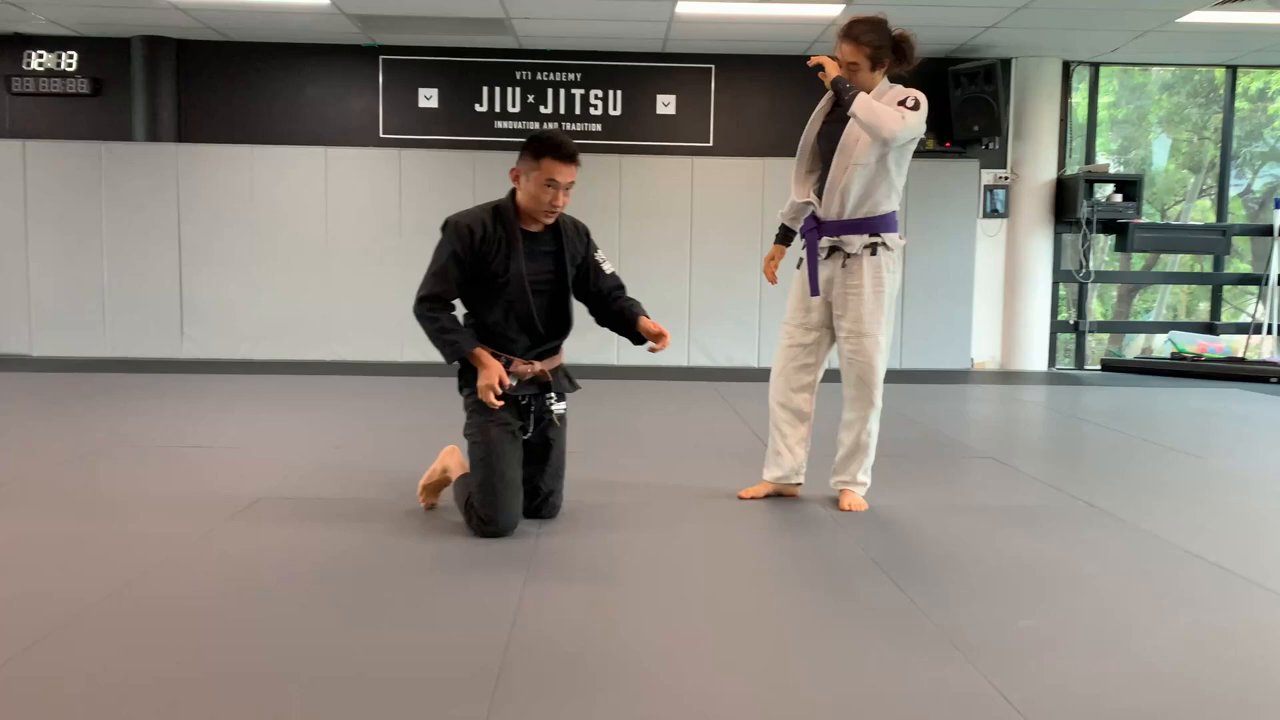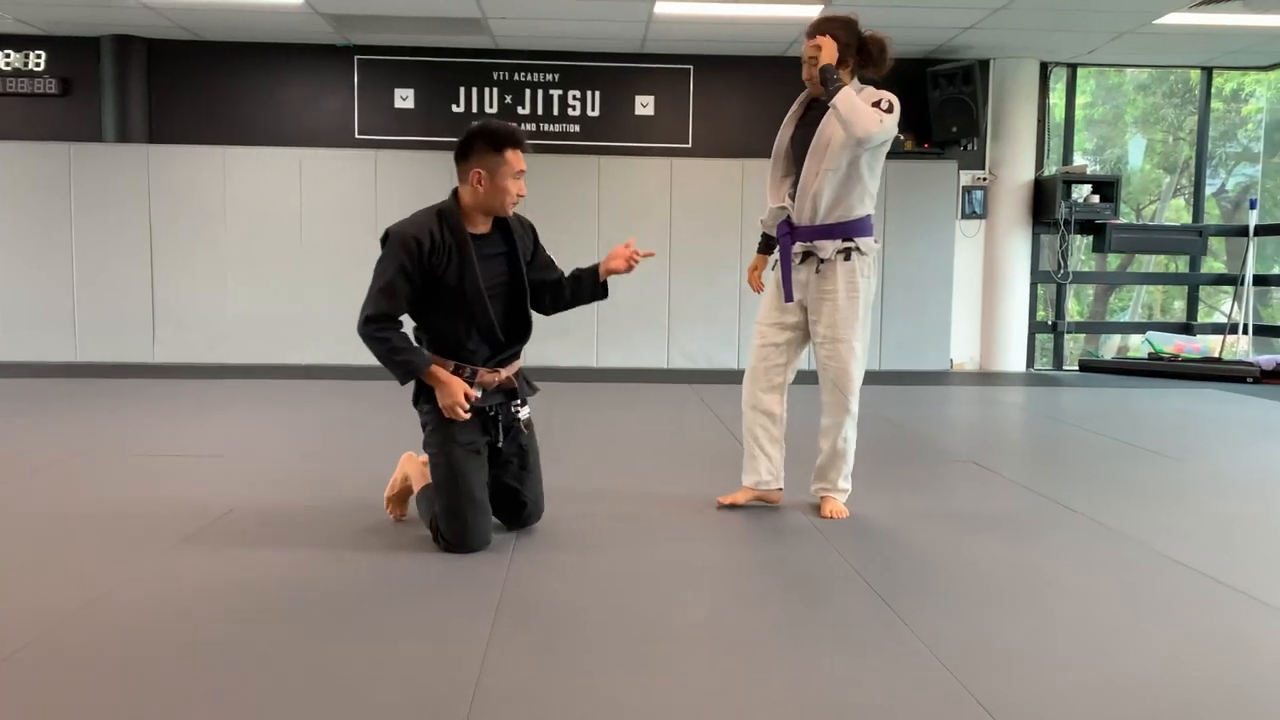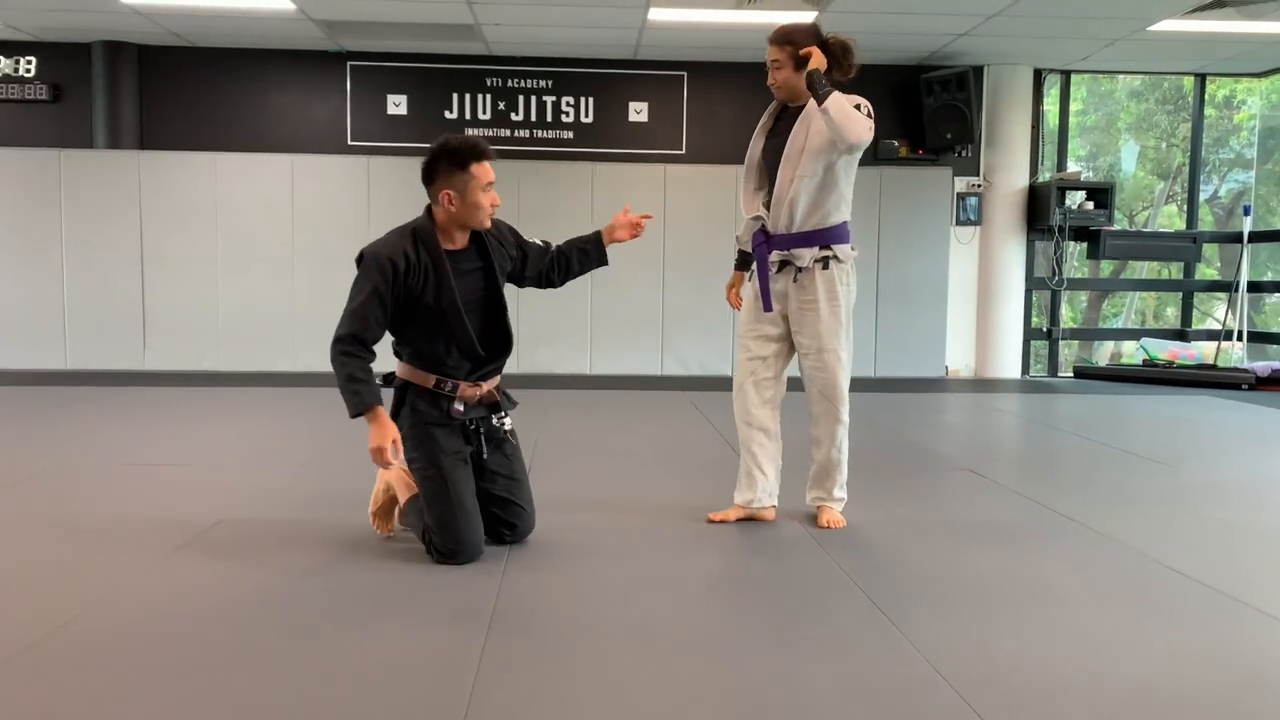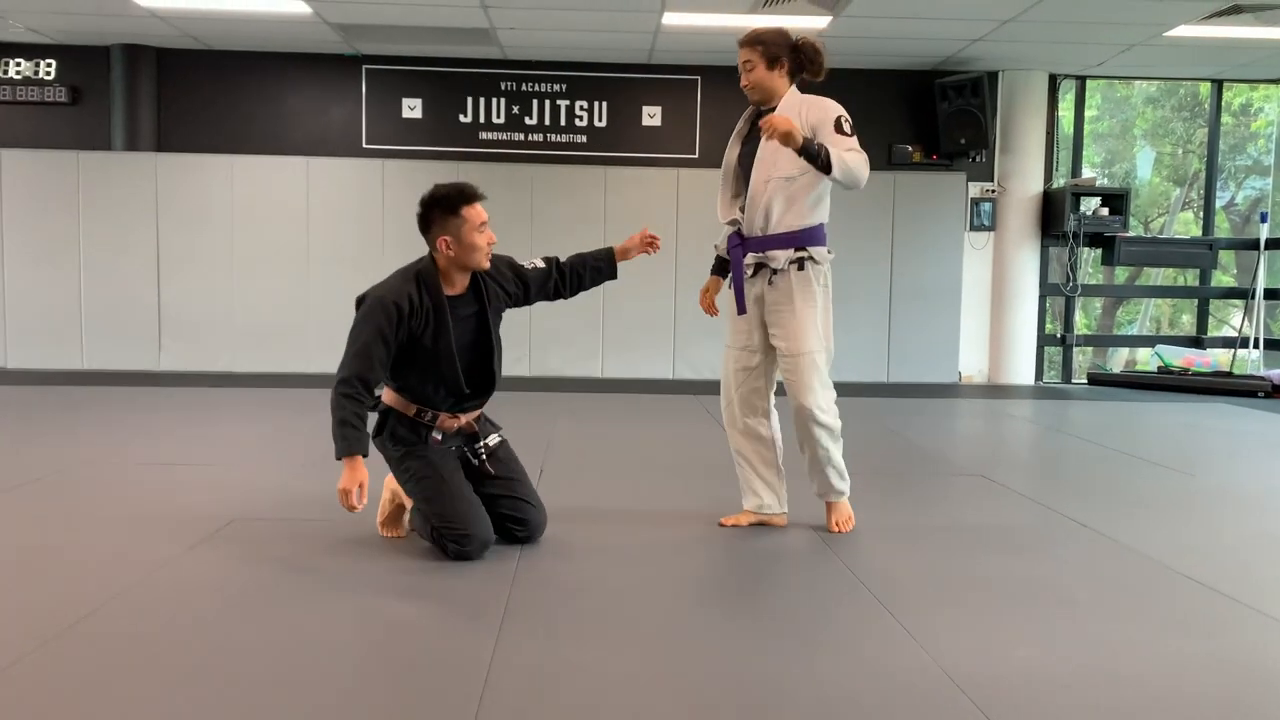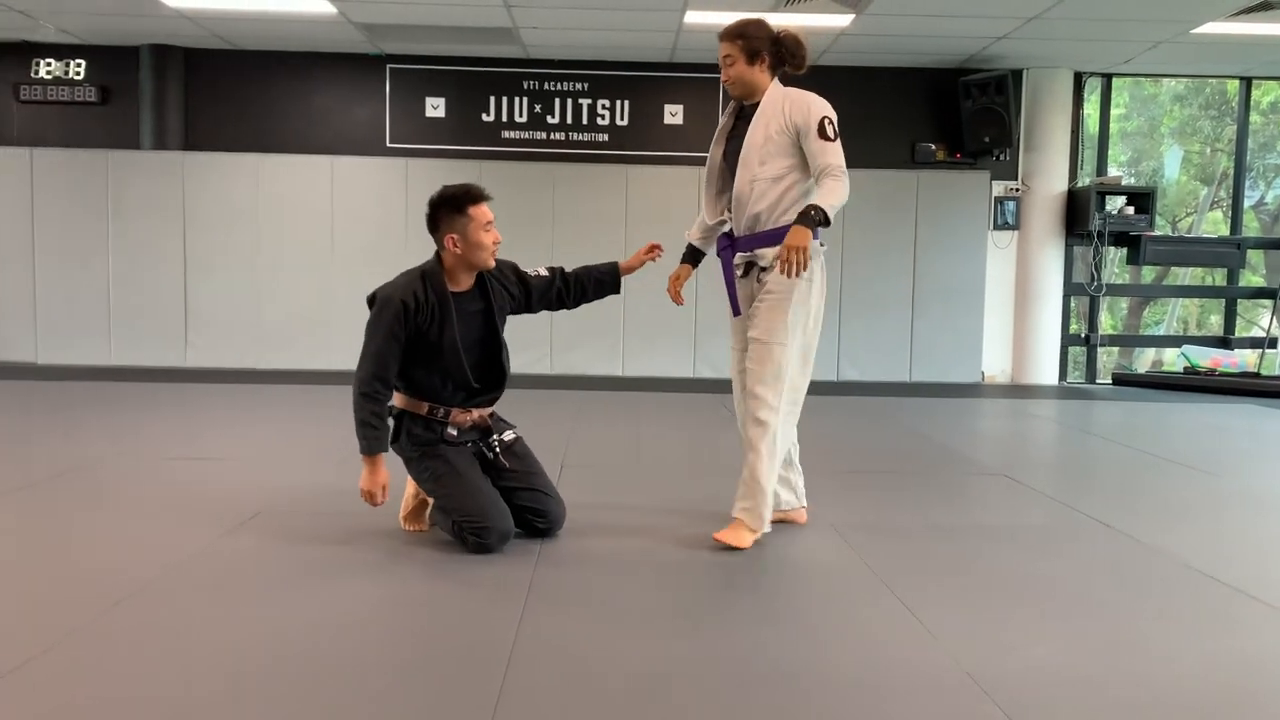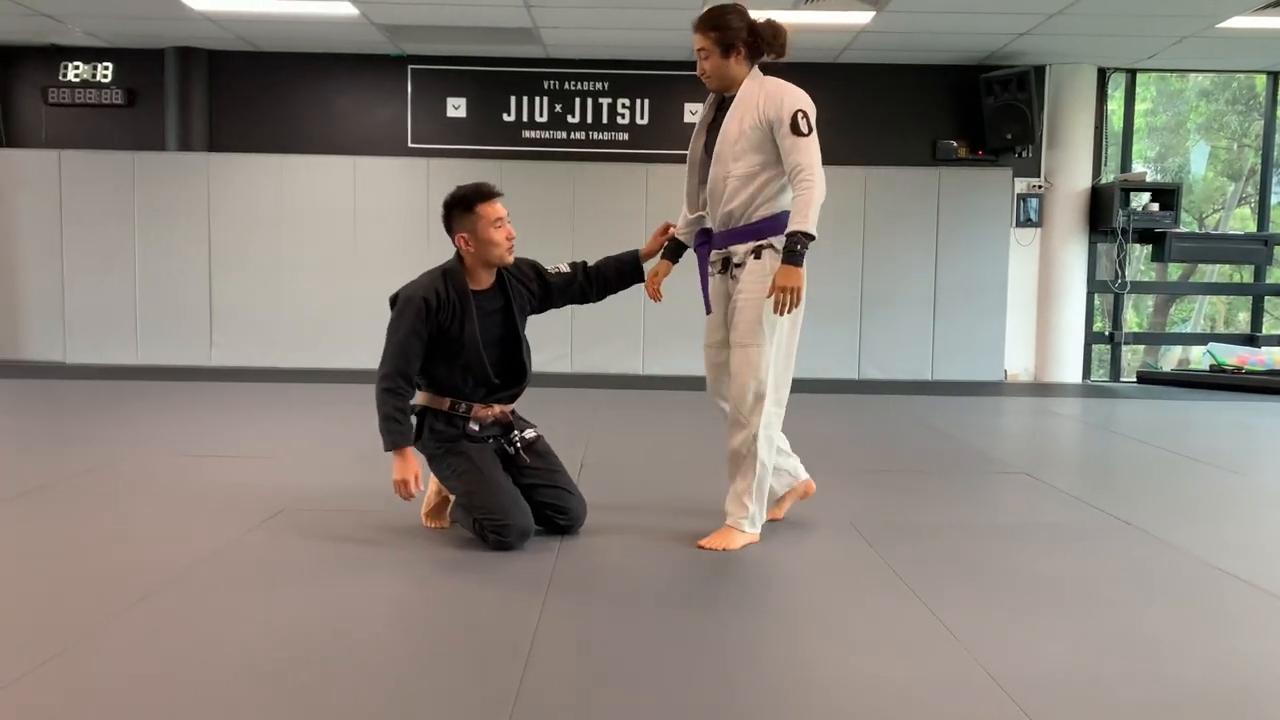
dt=0.3s
person 1, frame 1
left shoulder: (908, 103)
right shoulder: (832, 105)
left elbow: (889, 132)
left wrist: (842, 86)
right wrist: (781, 239)
left hip: (869, 251)
right hip: (822, 248)
left knee: (862, 369)
right knee: (793, 364)
left ankle: (851, 481)
right ankle: (783, 473)
person 1, frame 2
left shoulder: (880, 104)
right shoulder: (805, 107)
left elbow: (863, 132)
left wrist: (828, 76)
right wrist: (764, 247)
left hip: (844, 256)
right hip: (795, 254)
left knee: (839, 376)
right knee: (764, 367)
left ankle: (832, 487)
right ankle: (762, 479)
person 1, frame 3
left shoulder: (845, 107)
right shoulder: (774, 118)
left elbow: (858, 139)
left wrist: (817, 83)
right wrist: (742, 263)
left hip: (821, 263)
right hip: (772, 265)
left knee: (828, 384)
right knee: (753, 381)
left ankle: (828, 497)
right ankle: (757, 497)
person 1, frame 4
left shoulder: (819, 112)
right shoulder: (750, 125)
left elbow: (857, 171)
left wrist: (801, 142)
right wrist: (719, 269)
left hip: (797, 265)
right hip: (751, 269)
left knee: (807, 388)
right knee: (742, 392)
left ankle: (835, 493)
right ankle: (765, 502)
person 1, frame 5
left shoulder: (804, 107)
right shoulder: (733, 120)
left elbow: (835, 179)
left wrist: (807, 224)
right wrist: (689, 259)
left hip: (788, 263)
right hip: (745, 266)
left knee: (768, 390)
right knee: (754, 390)
left ankle: (751, 514)
right ankle: (786, 501)
person 1, frame 6
left shoulder: (782, 98)
right shoulder: (717, 110)
left elbow: (809, 182)
left wrist: (793, 258)
right wrist: (668, 255)
left hip: (766, 256)
right hip: (724, 260)
left knee: (751, 392)
right knee: (726, 386)
left ankle: (743, 519)
right ankle: (789, 477)
person 2, frame 1
left shoulder: (573, 236)
right shoulder: (470, 230)
left elbow: (607, 297)
right elbow: (430, 306)
left wrist: (642, 322)
right wrist: (480, 360)
left hip: (547, 386)
right hip: (493, 383)
left knee: (543, 506)
right knee: (496, 520)
left ankle: (481, 464)
right ankle: (456, 468)
person 2, frame 2
left shoulder: (518, 232)
right shoulder: (416, 238)
left elbow: (548, 295)
right elbow: (376, 324)
left wrist: (602, 272)
right wrist: (437, 379)
left hip: (507, 394)
right hip: (452, 394)
left knee: (522, 515)
right knee: (466, 538)
left ankle: (448, 473)
right ankle: (418, 477)
person 2, frame 3
left shoulder: (496, 239)
right shoulder: (393, 258)
left elbow: (549, 267)
right elbow: (350, 344)
left wrist: (607, 236)
right wrist: (375, 418)
left hip: (488, 406)
right hip: (430, 412)
left knee: (516, 526)
right knee: (460, 548)
left ankle: (434, 486)
right ankle: (401, 487)
person 2, frame 4
left shoulder: (495, 276)
right shoulder: (394, 300)
left elbow: (557, 278)
right elbow: (353, 382)
left wrist: (621, 253)
right wrist: (353, 461)
left hip: (472, 429)
right hip: (414, 435)
left knee: (528, 525)
right knee: (470, 541)
left ankle: (439, 496)
right ankle: (407, 498)
person 2, frame 5
left shoulder: (500, 280)
right shoulder: (403, 299)
left elbow: (562, 288)
right elbow: (371, 383)
left wrist: (627, 266)
right wrist: (373, 462)
left hip: (485, 427)
right hip: (429, 435)
left knee: (548, 518)
right knee: (491, 532)
left ankle: (455, 490)
right ankle: (431, 497)
person 2, frame 6
left shoulder: (520, 277)
right shoulder: (426, 297)
left elbow: (585, 281)
right elbow: (394, 379)
left wrist: (647, 253)
right wrist: (402, 453)
left hip: (505, 424)
right hip: (451, 431)
left knee: (568, 516)
right knee: (512, 530)
left ankle: (475, 487)
right ankle: (453, 497)
